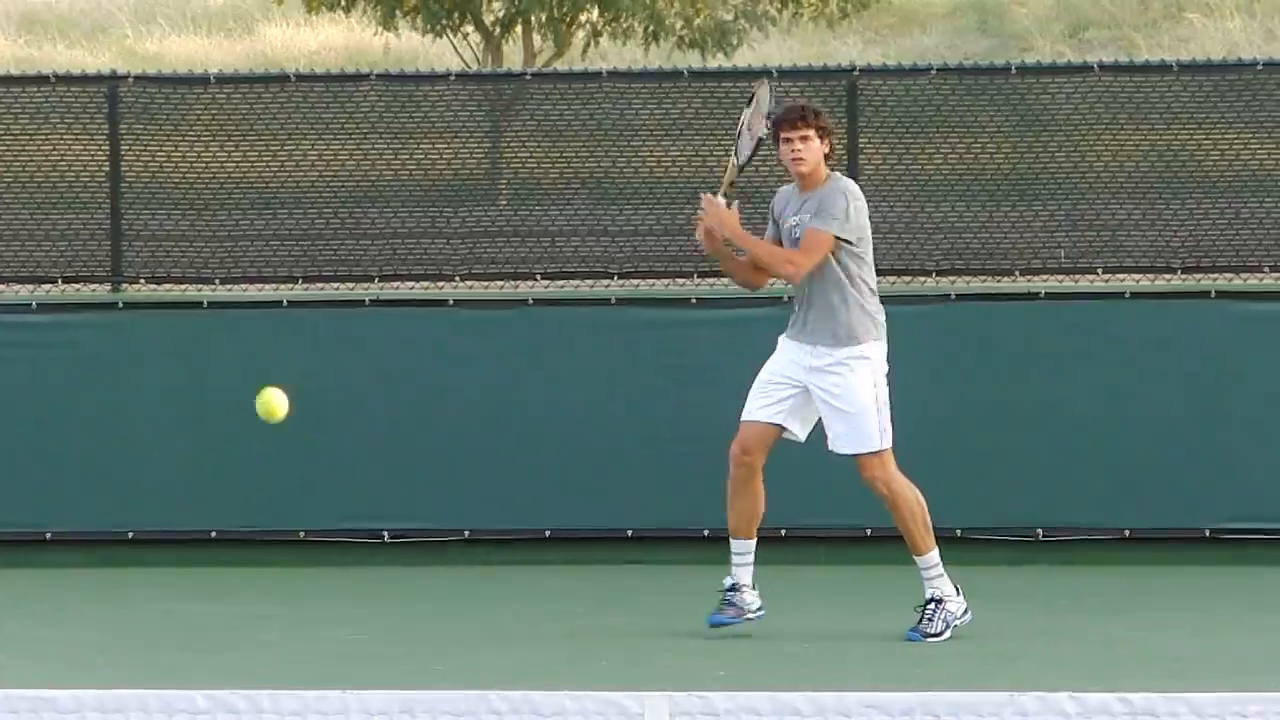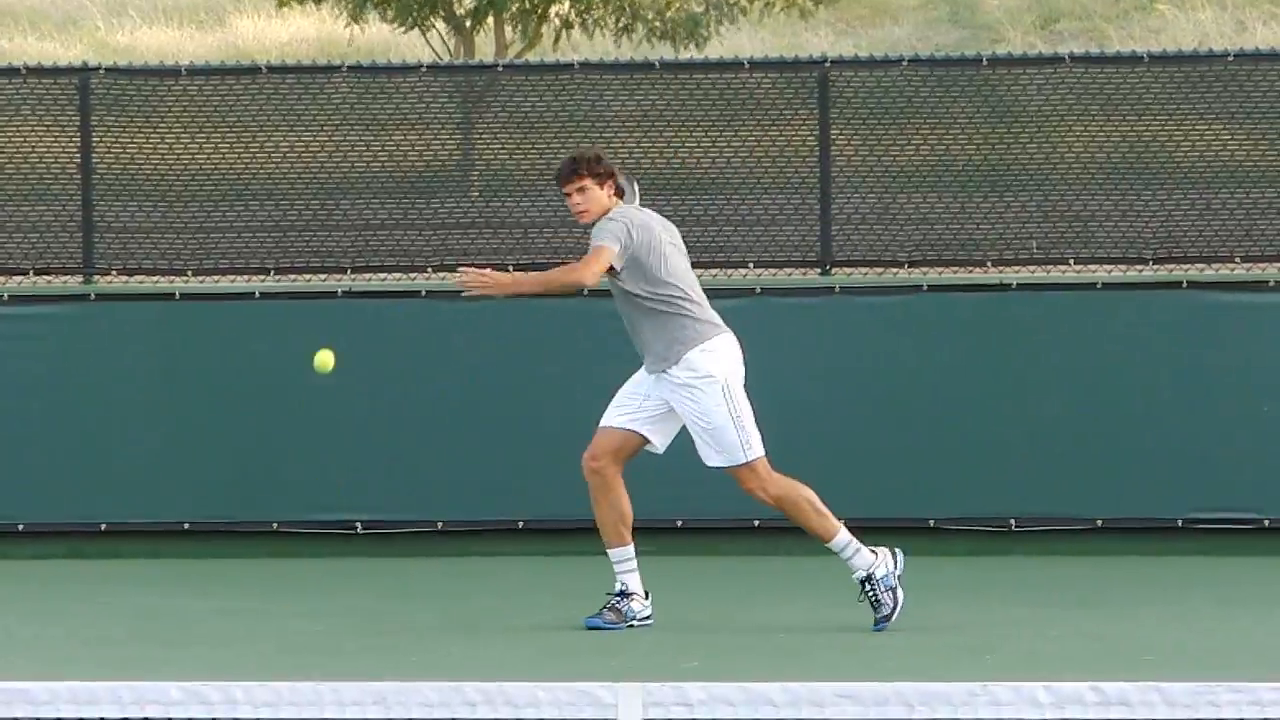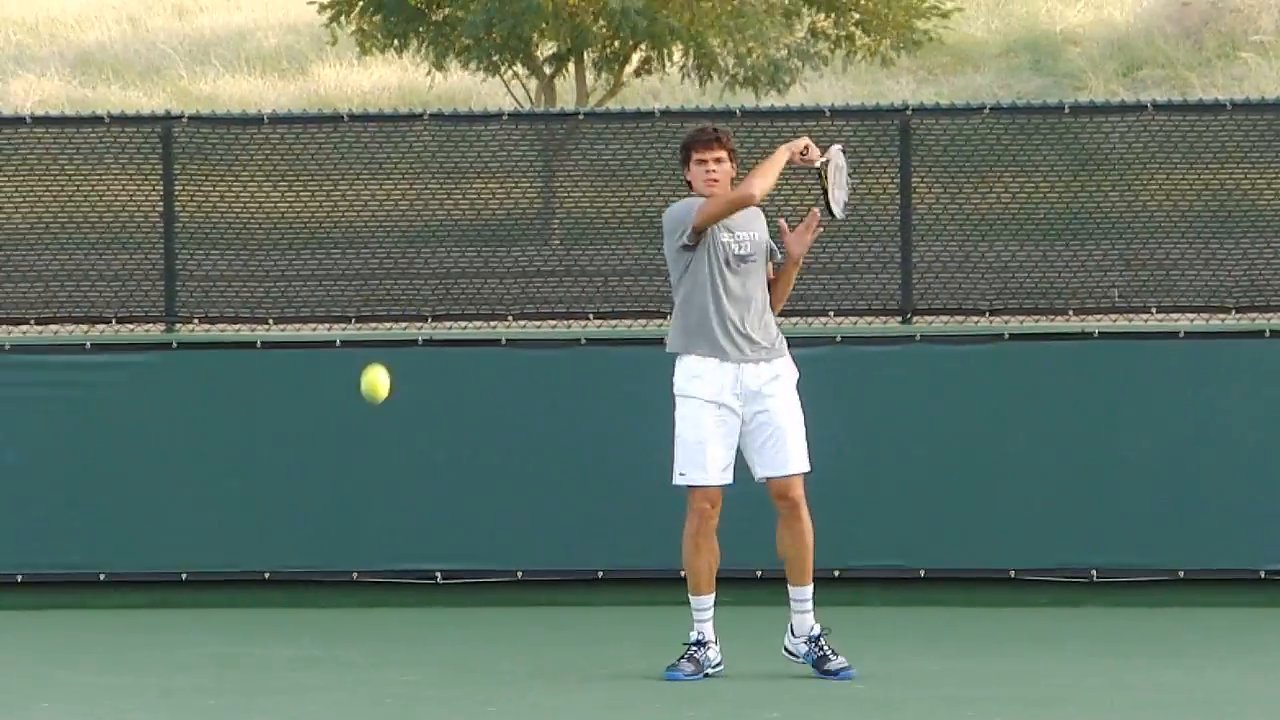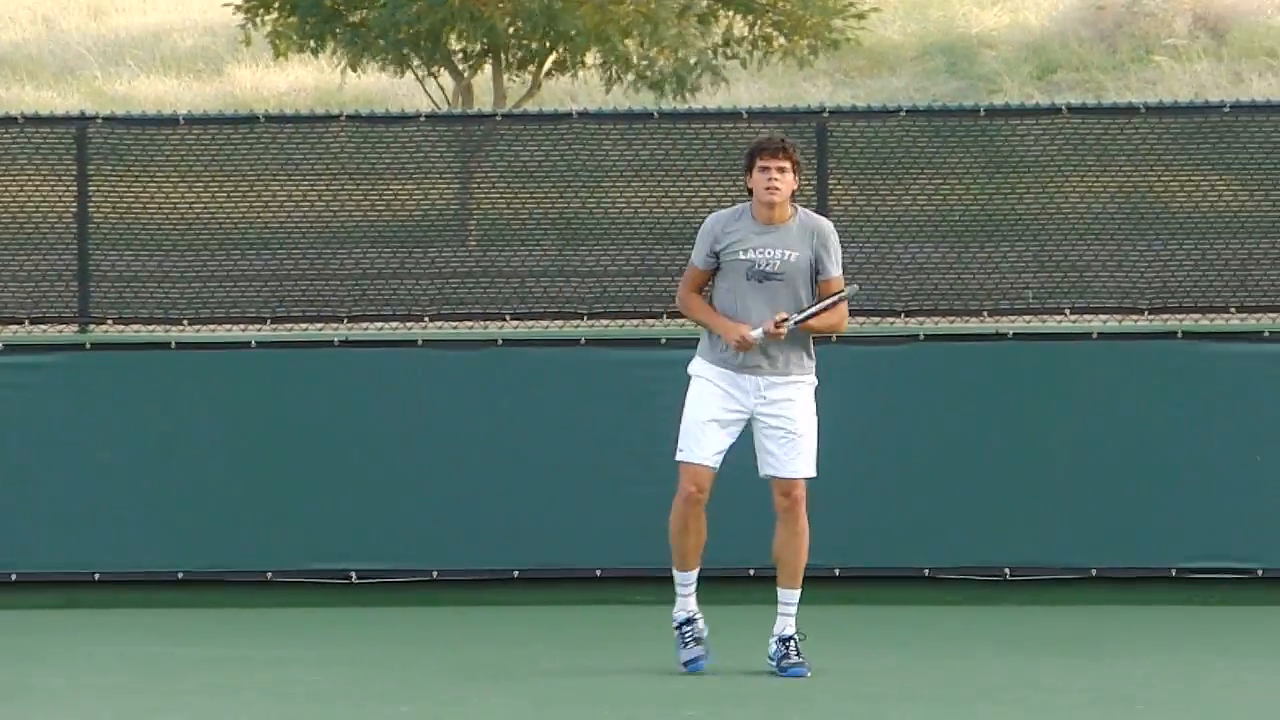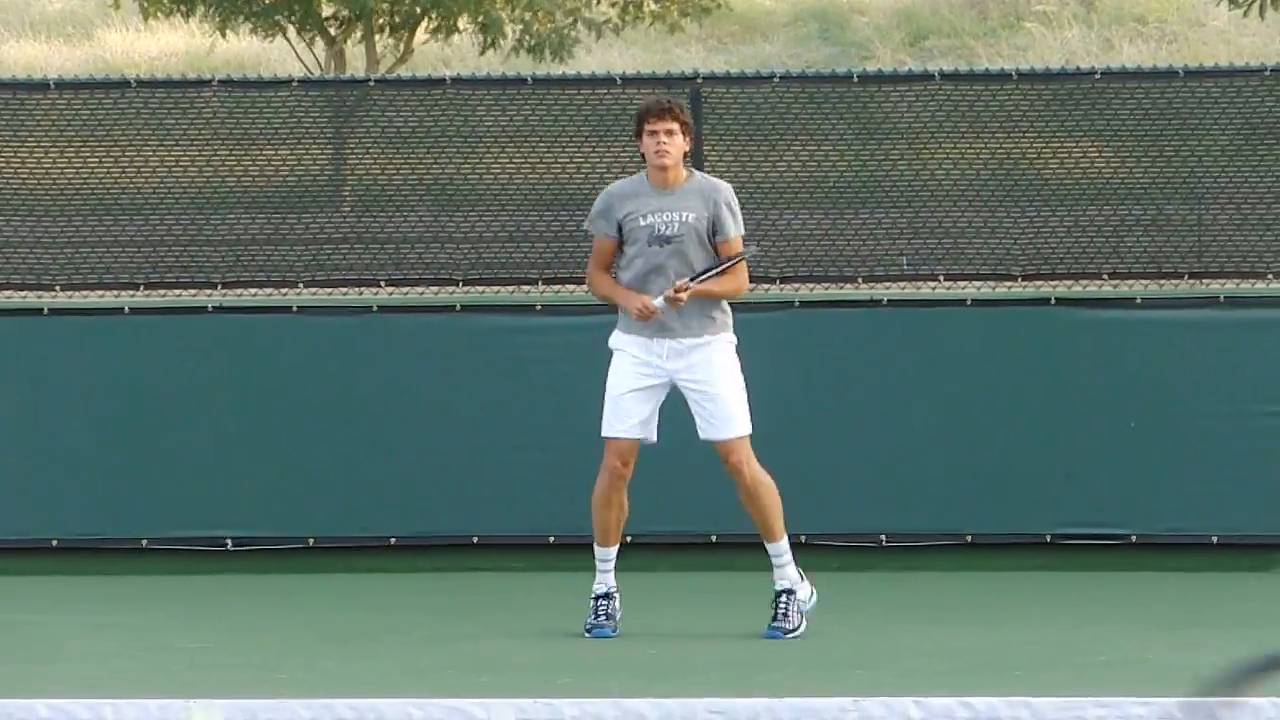
dt=0.7s
person 1, frame 1
left shoulder: (842, 195)
right shoulder: (786, 198)
left elbow: (795, 267)
right elbow: (754, 277)
left wrist: (734, 231)
right wrist: (719, 243)
left hip: (850, 352)
right hip: (797, 349)
left knee: (880, 474)
right knee: (744, 452)
left ankle: (944, 595)
right ankle: (741, 588)
person 1, frame 2
left shoulder: (612, 224)
right shoulder: (650, 223)
left elbow: (585, 273)
left wrist: (501, 283)
left hip: (702, 364)
right hip: (661, 370)
left knee: (760, 483)
right knee: (597, 462)
left ankle: (869, 564)
right ankle: (629, 596)
person 1, frame 3
left shoulder: (755, 220)
right shoulder: (680, 217)
right elbow: (747, 192)
left wrist: (794, 257)
right wrist: (786, 149)
left hip: (769, 372)
right hip: (705, 377)
left knee: (790, 497)
right knee: (702, 508)
left ankle: (804, 631)
right ankle: (704, 642)
person 1, frame 4
left shoulder: (819, 232)
right shoulder: (719, 226)
left elbow: (838, 317)
right elbow: (687, 294)
left wrist: (794, 325)
right wrist: (724, 327)
left hip: (788, 382)
right hip: (719, 376)
left knee: (790, 500)
right knee: (693, 491)
left ankle: (785, 635)
right ankle: (686, 612)
person 1, frame 5
left shoulder: (715, 194)
right shoulder: (617, 198)
left elbow: (738, 281)
right elbow: (597, 274)
left wrist: (694, 291)
right wrist: (627, 298)
left hip: (705, 343)
right hip: (639, 347)
left knee: (739, 462)
right knee: (615, 465)
left ankle: (791, 584)
right ankle: (605, 589)
